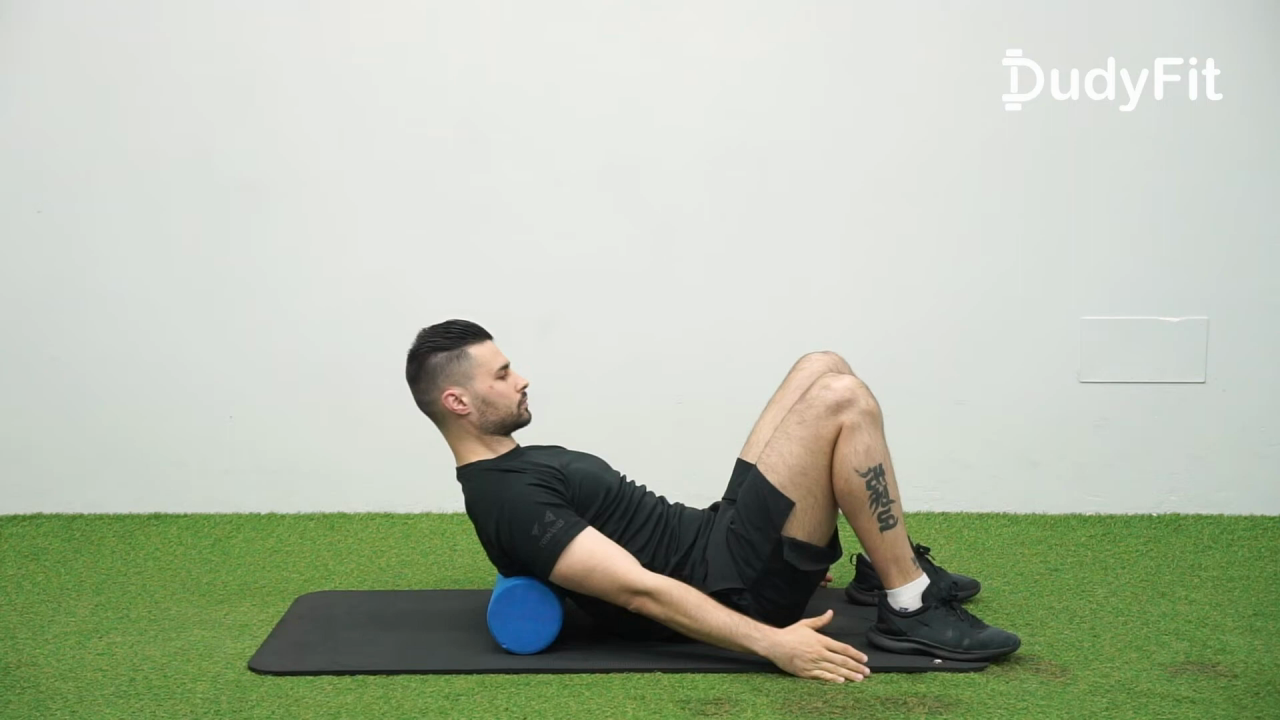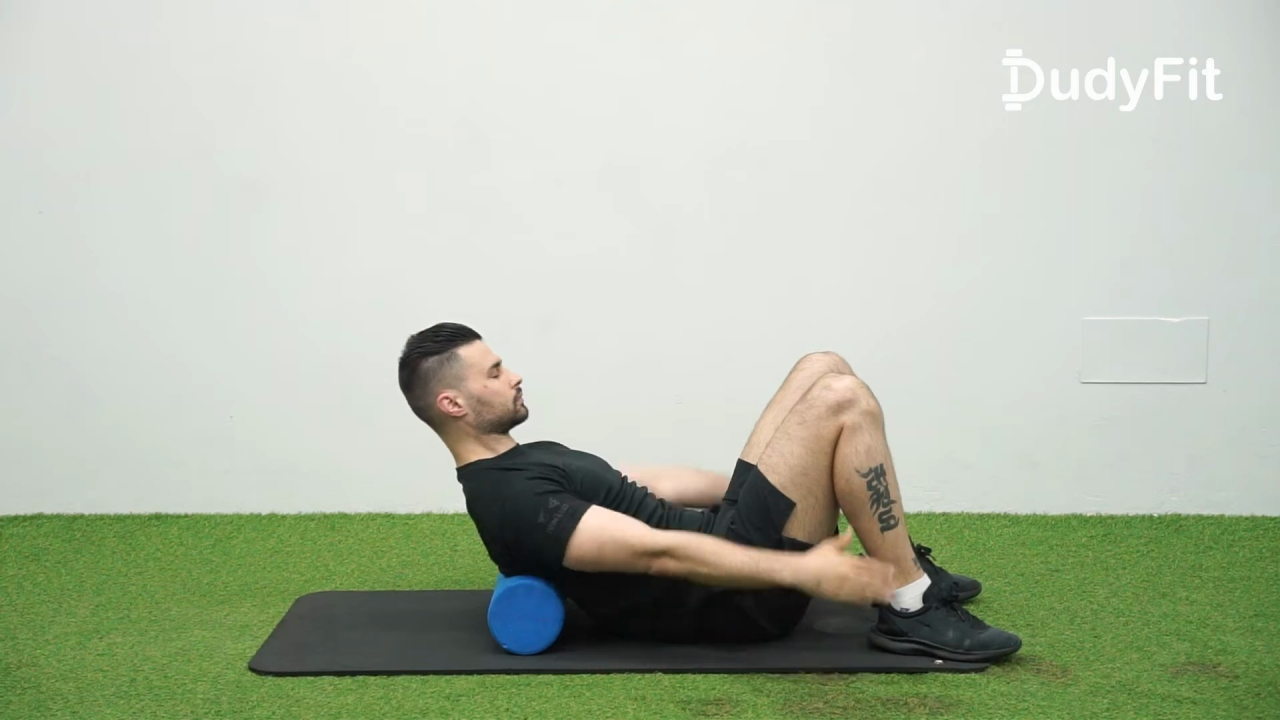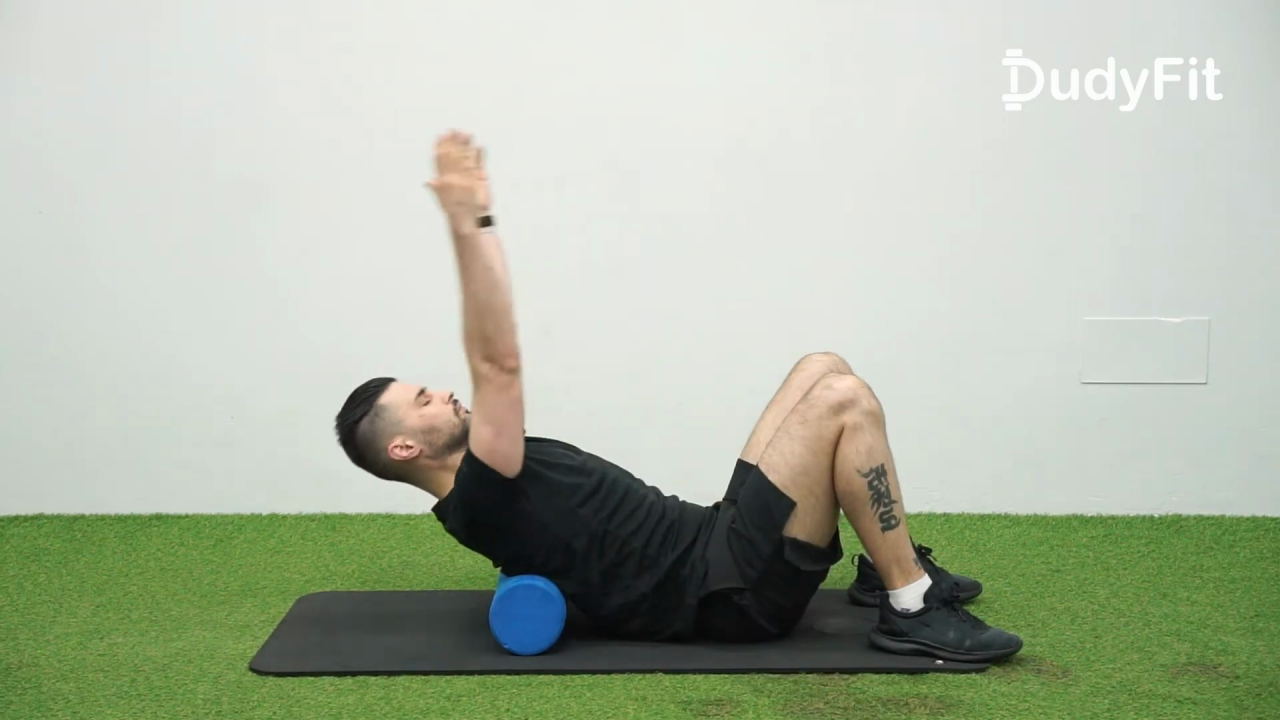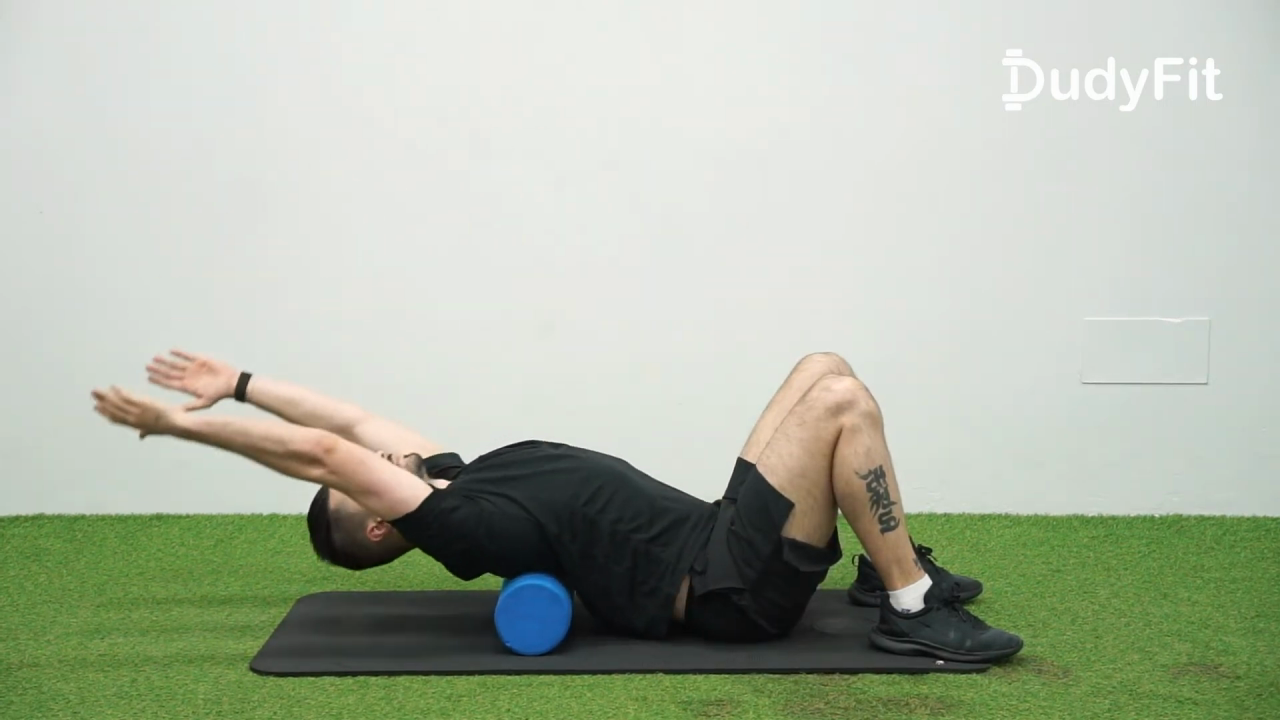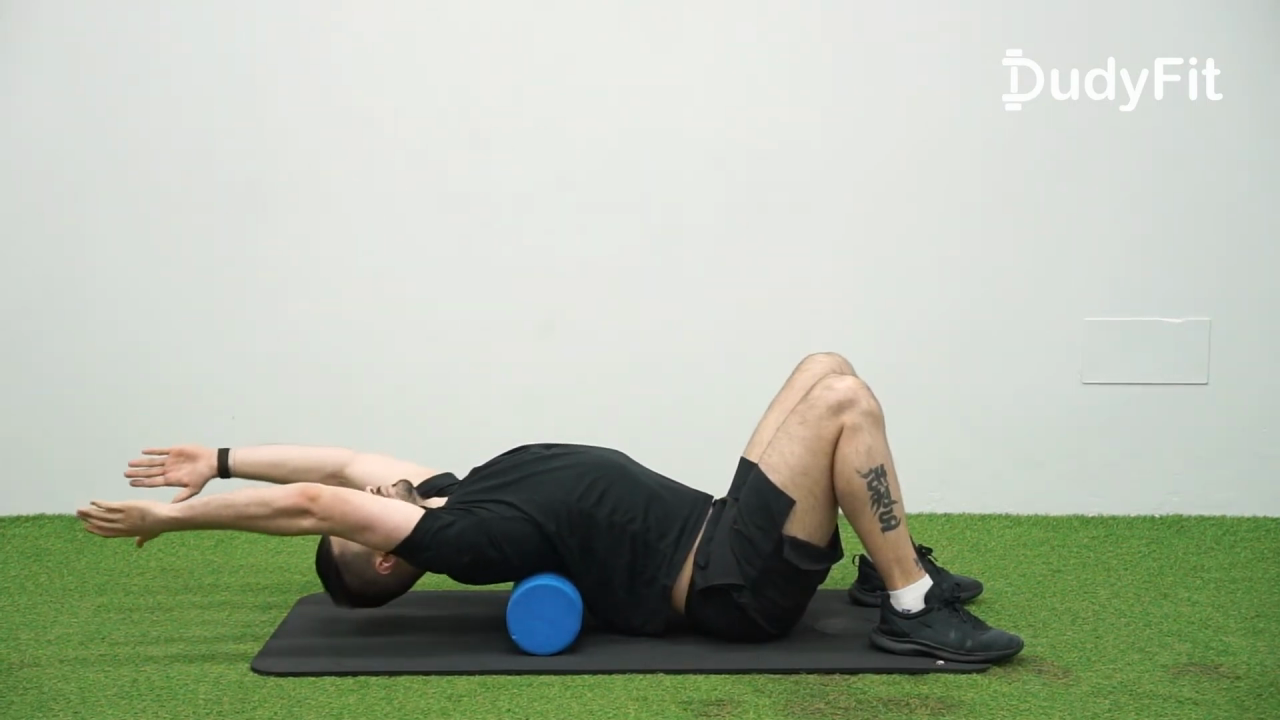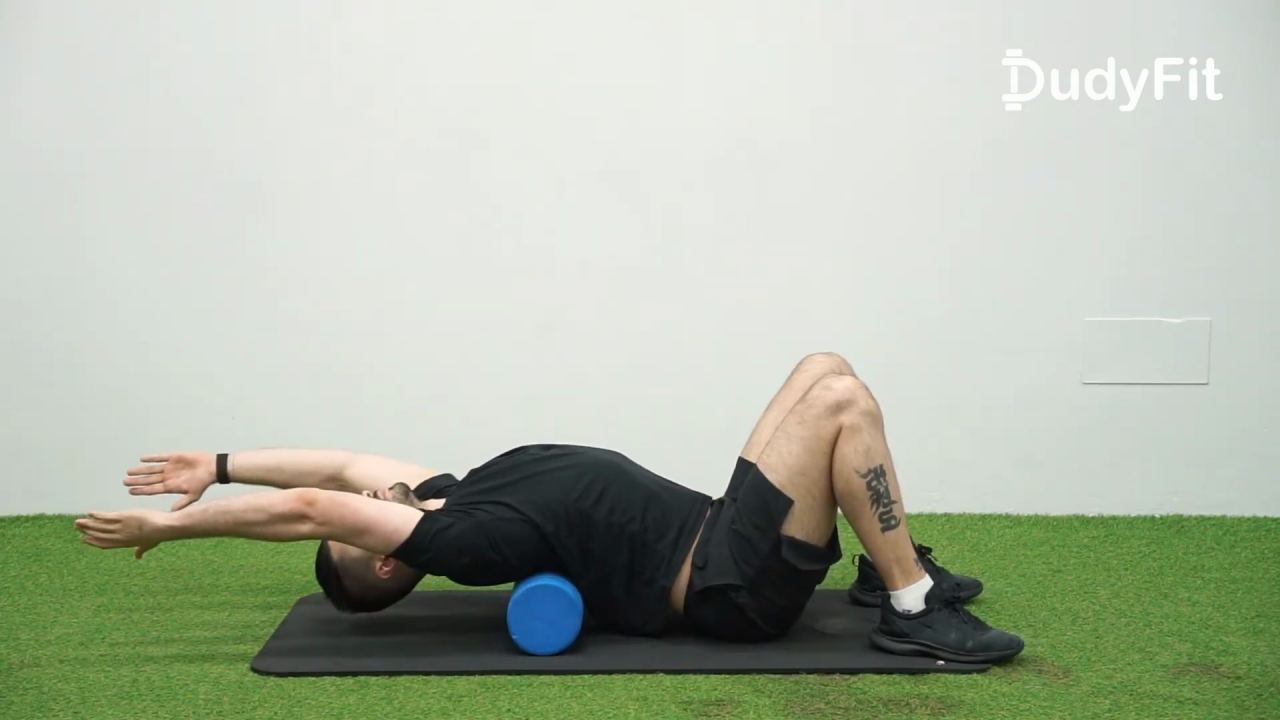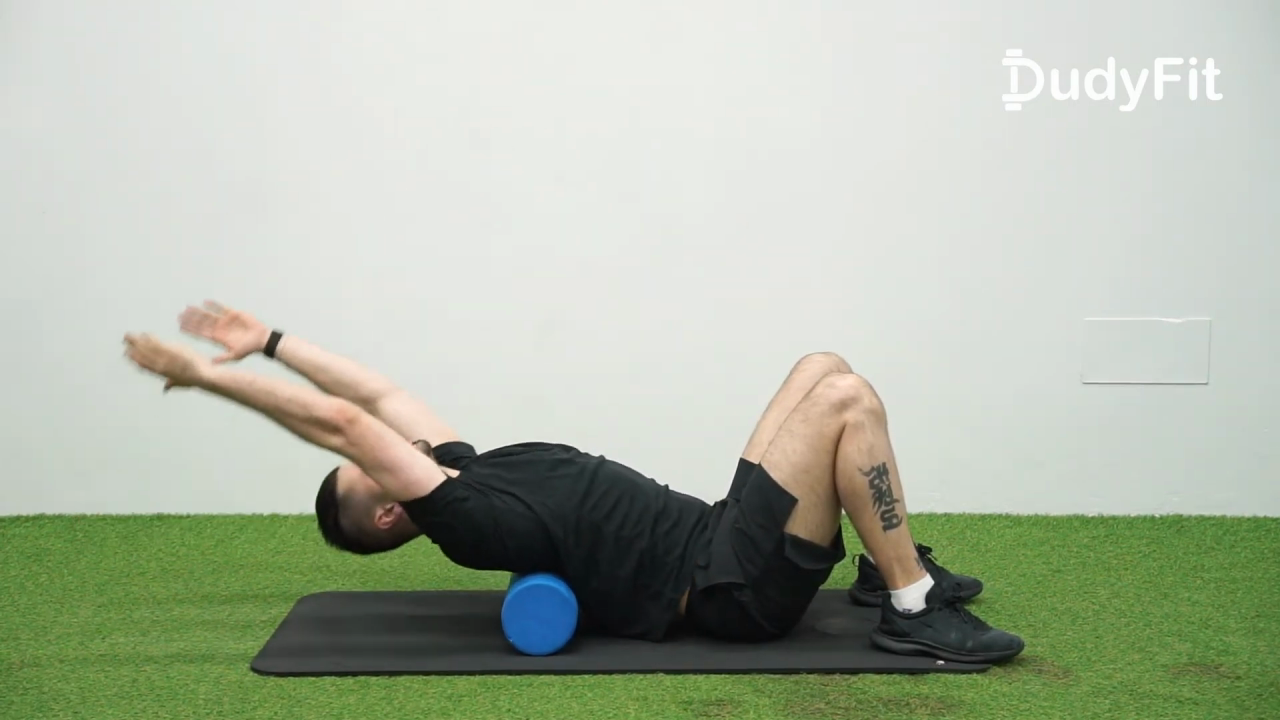
dt=0.7s
person 1, frame 1
left shoulder: (526, 467)
right shoulder: (508, 500)
right elbow: (641, 589)
right wrist: (773, 643)
left hip: (718, 536)
right hip: (737, 581)
left knee: (824, 369)
right knee: (843, 402)
left ankle: (891, 567)
right ankle: (911, 610)
person 1, frame 2
left shoulder: (528, 464)
right shoulder: (512, 500)
right elbow: (659, 552)
left wrist: (769, 463)
right wrist: (795, 570)
left hip: (720, 551)
right hip: (730, 596)
left knee: (824, 371)
right knee: (844, 401)
left ankle: (894, 566)
right ankle: (913, 610)
person 1, frame 3
left shoulder: (490, 464)
right shoulder: (481, 501)
left elbow: (496, 359)
right elbow: (499, 363)
left wrist: (477, 220)
right wrist: (466, 228)
left hip: (712, 546)
right hip: (730, 590)
left knee: (823, 371)
right knee: (844, 403)
left ankle: (897, 570)
right ankle: (912, 610)
person 1, frame 4
left shoulder: (459, 482)
right shoulder: (460, 527)
left elbow: (355, 421)
right elbow: (329, 452)
left wrist: (234, 388)
right wrist: (185, 425)
left hip: (720, 544)
right hip: (730, 585)
left knee: (825, 371)
right knee: (842, 403)
left ankle: (894, 571)
right ankle: (914, 610)
person 1, frame 5
left shoulder: (454, 498)
right shoulder: (462, 538)
left elbow: (339, 461)
right elbow: (315, 501)
left wrist: (216, 460)
right wrist: (169, 517)
left hip: (723, 539)
right hip: (734, 583)
left knee: (827, 371)
right knee: (844, 402)
left ankle: (893, 570)
right ankle: (910, 609)
person 1, frame 6
left shoulder: (453, 500)
right shoulder: (459, 543)
left elbow: (344, 466)
right elbow: (316, 504)
left wrist: (218, 465)
right wrist: (172, 523)
left hip: (722, 538)
right hip: (733, 582)
left knee: (826, 370)
right knee: (841, 402)
left ankle: (892, 569)
right ankle: (912, 610)
person 1, frame 7
left shoulder: (468, 474)
right shoulder: (469, 518)
left elbow: (379, 395)
right elbow: (349, 423)
left wrist: (265, 343)
right wrist: (212, 378)
left hip: (719, 541)
right hip: (737, 583)
left knee: (826, 369)
right knee: (848, 400)
left ankle: (892, 568)
right ankle: (914, 610)
